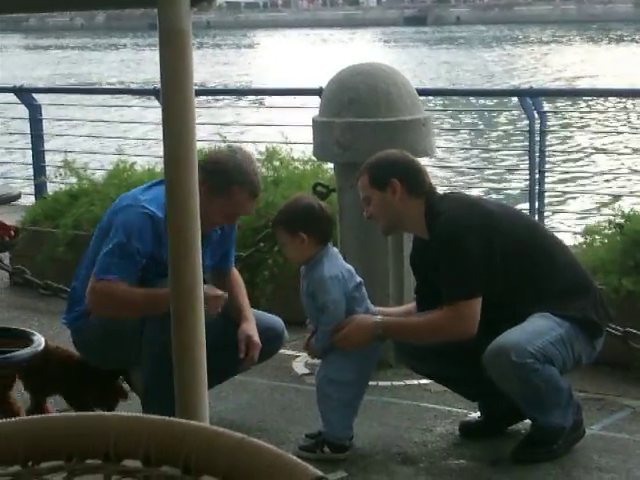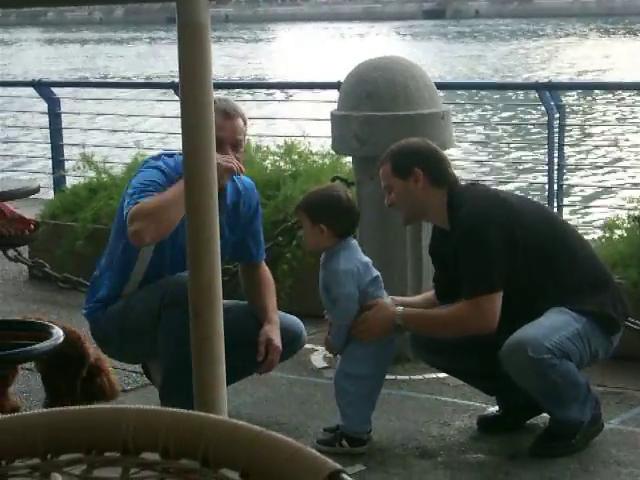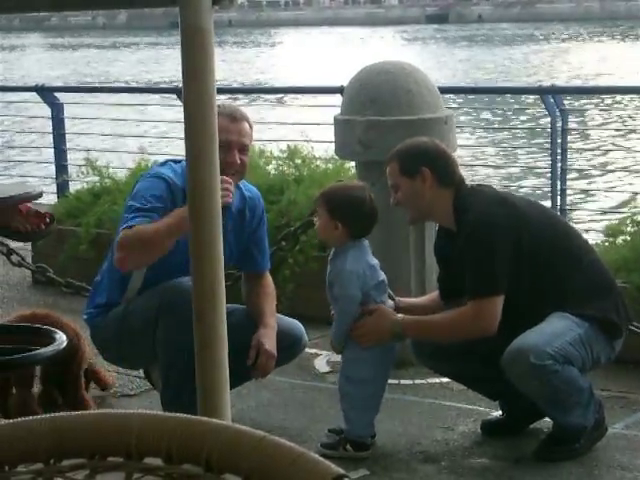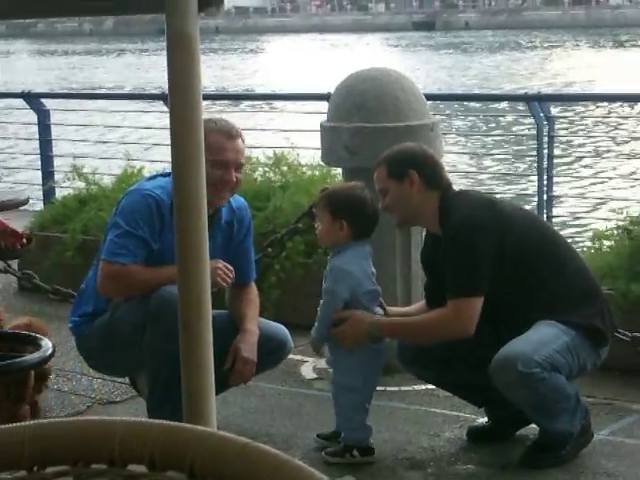
dt=0.4s
person 1, frame 1
left shoulder: (458, 222)
right shoulder: (427, 238)
left elbow: (462, 323)
right elbow: (430, 310)
left wrist: (377, 328)
right wrist: (369, 315)
left hip: (570, 317)
right hip: (510, 318)
left knee: (508, 354)
right knee: (412, 343)
left ankle: (562, 419)
right ankle: (503, 404)
person 1, frame 2
left shoulder: (480, 215)
right shoulder: (447, 229)
left elbow: (482, 317)
right elbow: (447, 300)
left wrist: (397, 318)
right wrist: (388, 304)
left hip: (587, 312)
right hip: (529, 311)
left knee: (525, 349)
right knee: (427, 339)
left ankle: (580, 414)
right ankle: (520, 398)
person 1, frame 3
left shoulder: (487, 218)
right shoulder: (451, 230)
left elbow: (483, 320)
right elbow: (452, 300)
left wrist: (398, 326)
right wrist: (395, 306)
left hip: (589, 317)
right hip: (531, 314)
left knee: (526, 356)
right knee: (430, 344)
left ankle: (584, 417)
right ankle: (522, 403)
person 1, frame 4
left shoulder: (471, 219)
right shoulder: (439, 236)
left elbow: (460, 321)
right elbow: (440, 307)
left wrist: (375, 328)
right wrist: (381, 314)
left hip: (574, 324)
right hip: (516, 322)
left knee: (514, 364)
right knee: (414, 350)
left ankle: (569, 425)
right ankle: (509, 410)
person 2, frame 1
left shoulder: (217, 213)
right shoulder: (142, 215)
left elbow: (224, 272)
right elbow: (98, 296)
left wrist: (246, 320)
left hip: (167, 316)
left knee: (270, 332)
right knee: (172, 292)
left ankle: (172, 386)
right ankle: (160, 415)
person 2, frame 2
left shoulder: (243, 191)
right shoulder: (157, 173)
left elbow: (254, 267)
right elbow: (140, 232)
left wrist: (271, 323)
left hip: (185, 315)
right hip: (118, 317)
left knee: (290, 333)
right knee: (188, 286)
left ankle: (191, 380)
right ankle: (178, 409)
person 2, frame 3
left shoulder: (249, 201)
right shoulder: (161, 183)
left elbow: (257, 276)
right elbow: (125, 256)
left wrist: (267, 329)
left hip: (187, 321)
right hip: (119, 323)
left knee: (291, 337)
right knee: (185, 292)
left ankle: (192, 389)
right ankle: (180, 415)
person 2, frame 4
left shoulder: (237, 211)
right shoulder: (148, 200)
left elbow: (243, 286)
right elbow: (109, 281)
left wrist: (248, 335)
left hip: (173, 329)
right hip: (104, 332)
left knee: (276, 341)
right knee: (172, 299)
left ankle: (178, 394)
right ankle: (166, 422)
person 3, frame 1
left shoulder: (326, 275)
right shoulder: (318, 263)
left elbow: (335, 317)
left wrist: (318, 345)
right wrist: (314, 334)
left knee: (332, 385)
right knee: (329, 383)
left ankle: (336, 441)
right ankle: (337, 431)
person 3, frame 2
left shoulder: (342, 267)
right shoulder: (341, 252)
left elbow: (348, 309)
left wrist: (335, 341)
right wrist: (332, 329)
left knee: (350, 381)
right knee: (354, 381)
left ankle: (354, 436)
right ankle: (356, 425)
person 3, frame 3
left shoulder: (348, 265)
right shoulder: (354, 250)
left elbow: (348, 308)
left wrist: (337, 340)
right wrist: (340, 335)
left knee: (354, 385)
right knee: (359, 385)
left ankle: (357, 440)
right ankle: (361, 429)
person 3, frame 4
left shoulder: (343, 265)
right shoulder: (357, 253)
left elbow: (332, 306)
left wrist: (317, 337)
right wrist: (323, 335)
left hip: (355, 344)
right hip: (363, 340)
left knee: (348, 392)
right knee: (352, 393)
left ankle: (359, 445)
right ankle: (350, 432)
